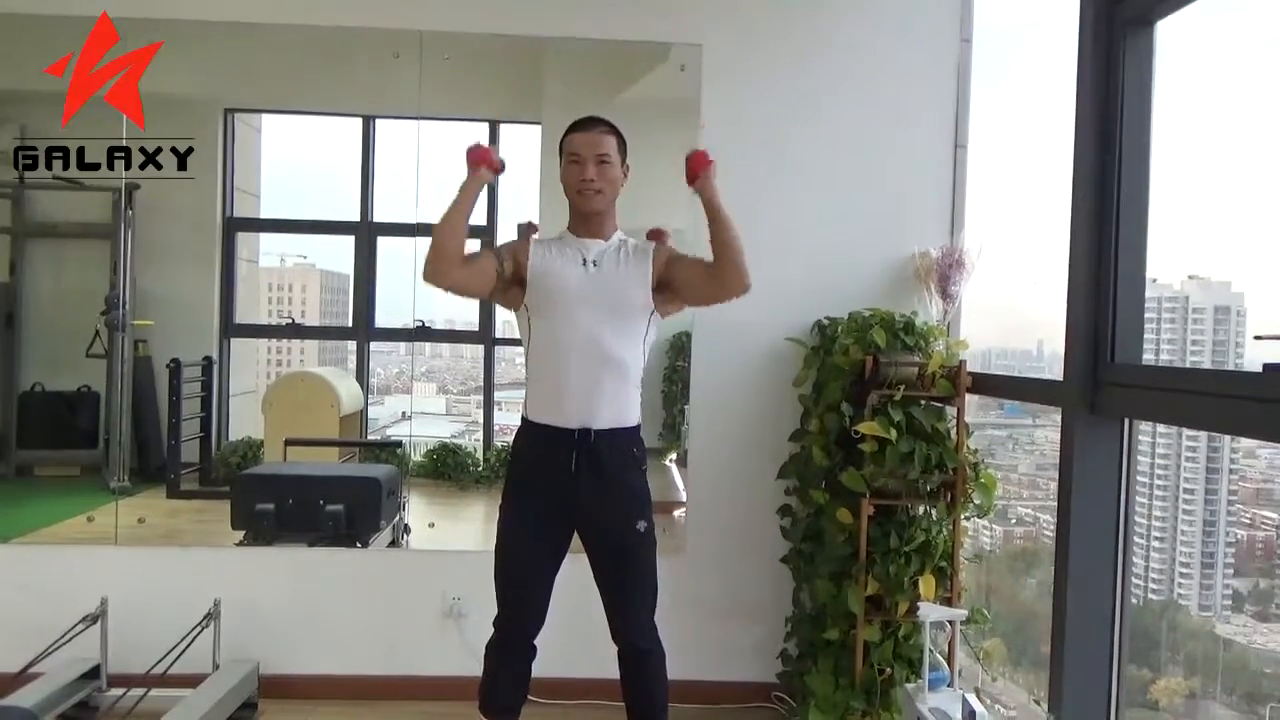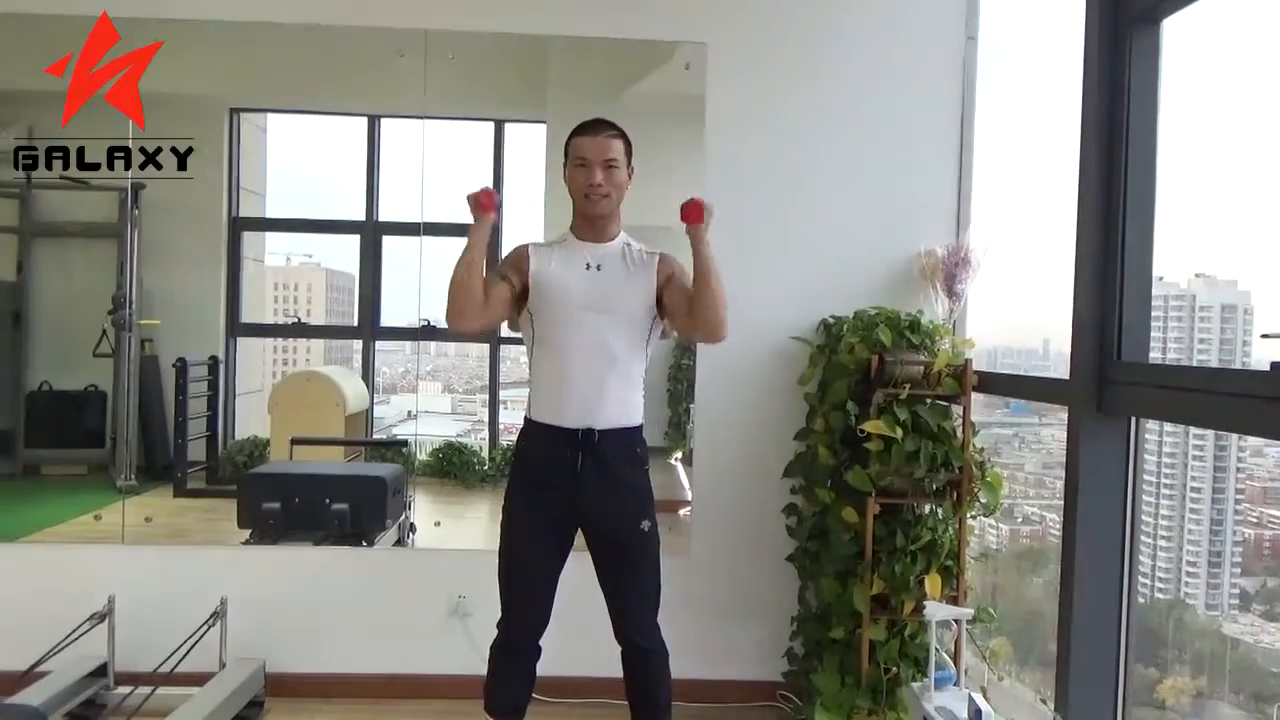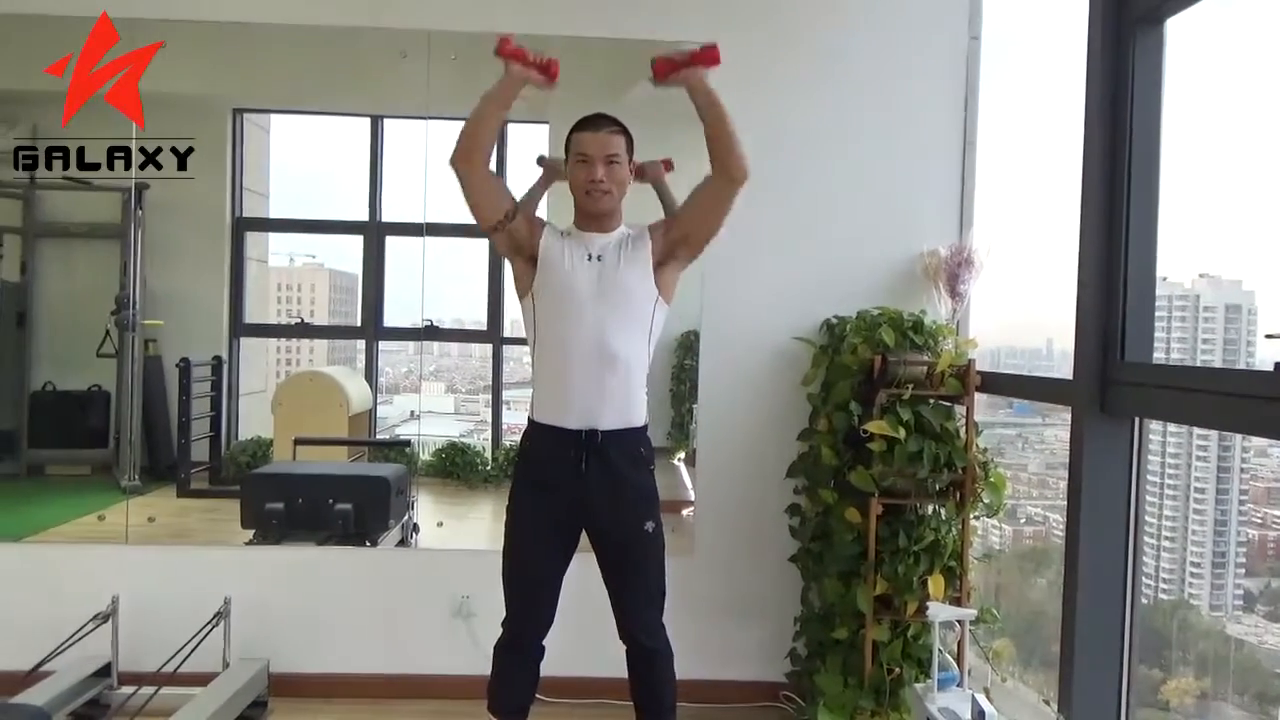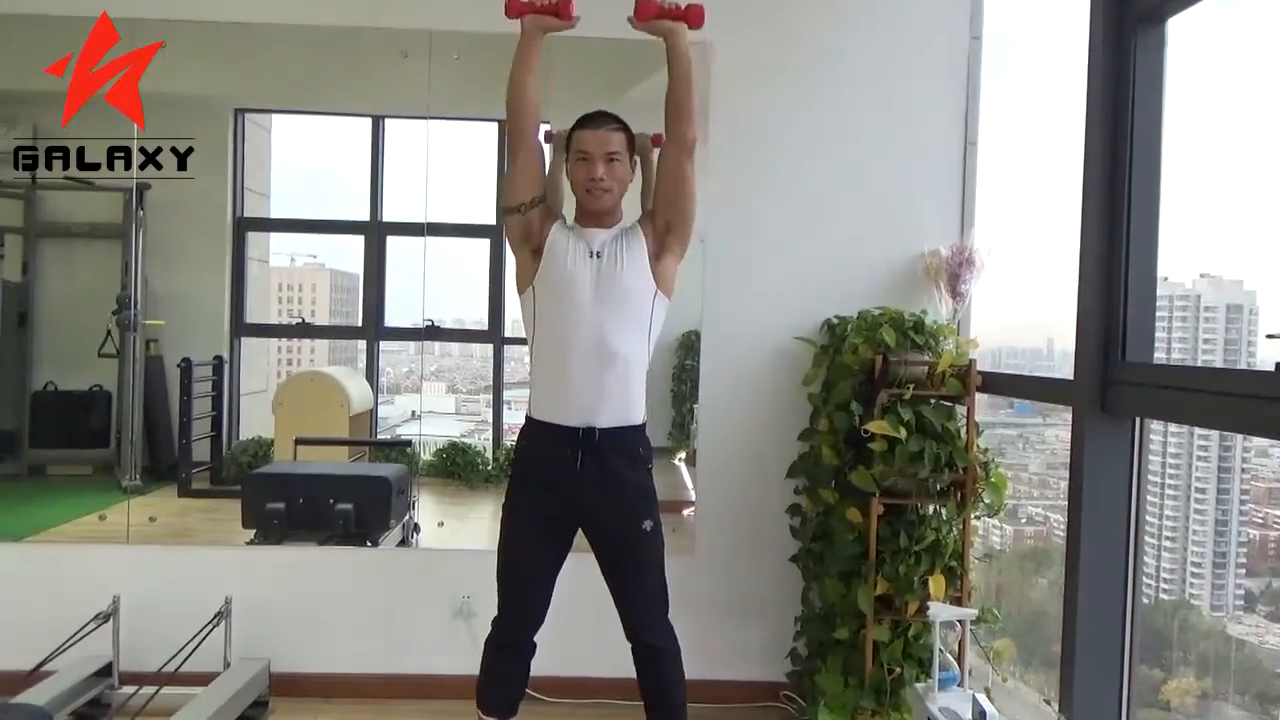
dt=0.3s
person 1, frame 1
left shoulder: (653, 265)
right shoulder: (527, 259)
left elbow: (734, 281)
right elbow: (443, 272)
left wrist: (709, 196)
right wrist: (473, 184)
left hip: (618, 457)
right hip: (540, 454)
left knee: (636, 629)
right knee: (515, 625)
person 1, frame 2
left shoulder: (655, 268)
right shoulder: (530, 262)
left elbow: (711, 329)
right elbow: (464, 319)
left wrist: (700, 242)
right wrist: (480, 230)
left hip: (620, 456)
right hip: (543, 453)
left knee: (639, 627)
right knee: (520, 624)
person 1, frame 3
left shoulder: (660, 249)
right shoulder: (535, 246)
left elbow: (732, 172)
right elbow: (467, 161)
left wrist: (697, 86)
right wrist: (510, 86)
left hip: (625, 456)
right hip: (546, 454)
left knee: (643, 627)
right knee: (523, 626)
person 1, frame 4
left shoulder: (656, 246)
right shoulder: (539, 239)
left elbow: (683, 141)
right elbow: (521, 133)
left hip: (622, 455)
right hip: (543, 453)
left knee: (649, 627)
right knee: (514, 625)
